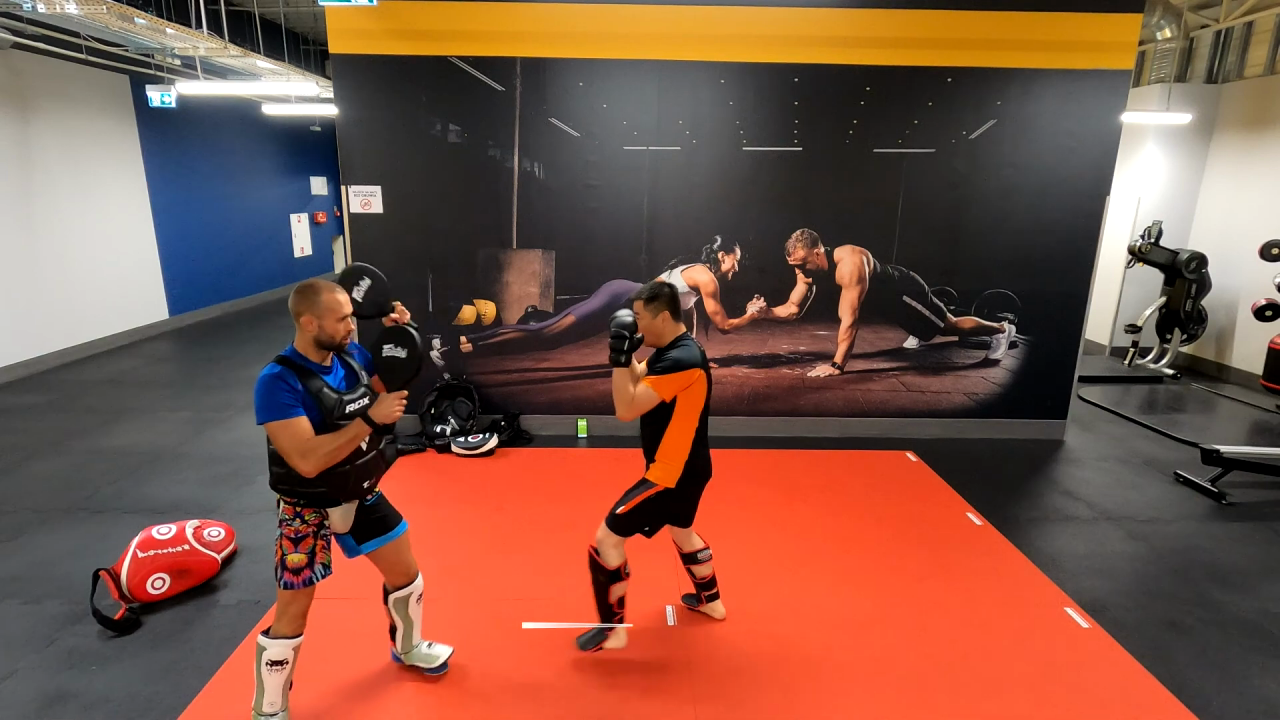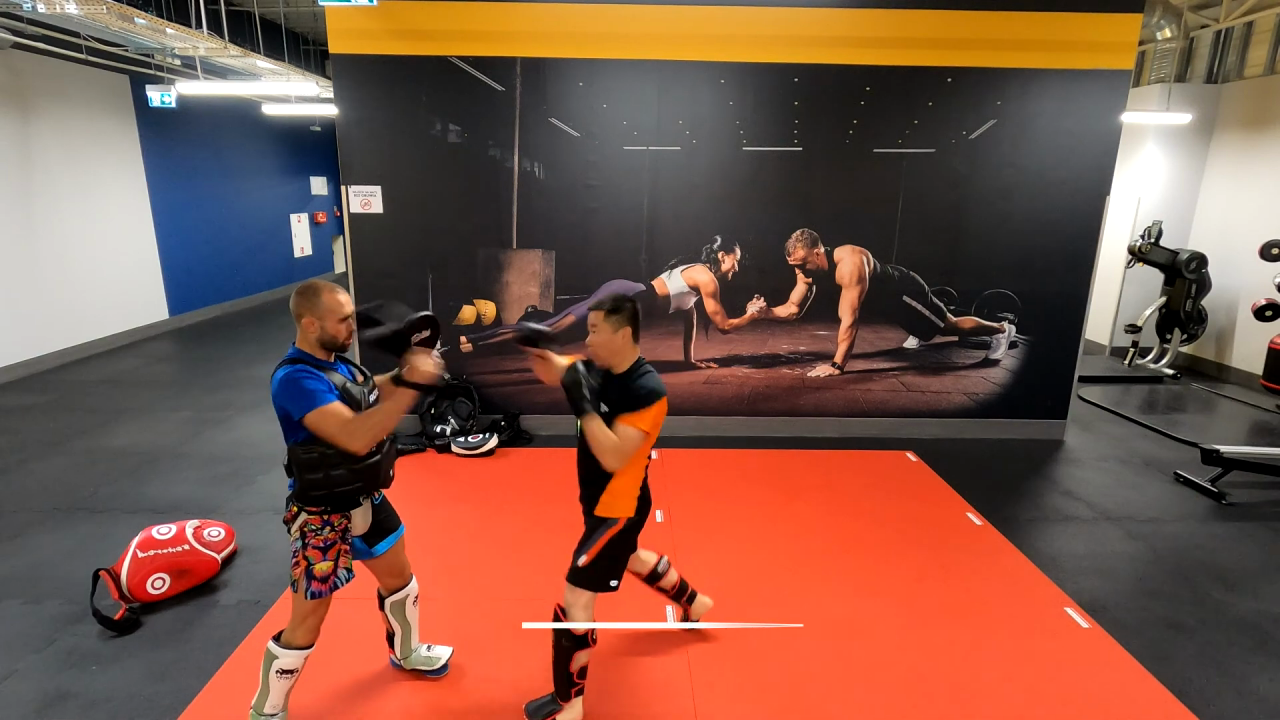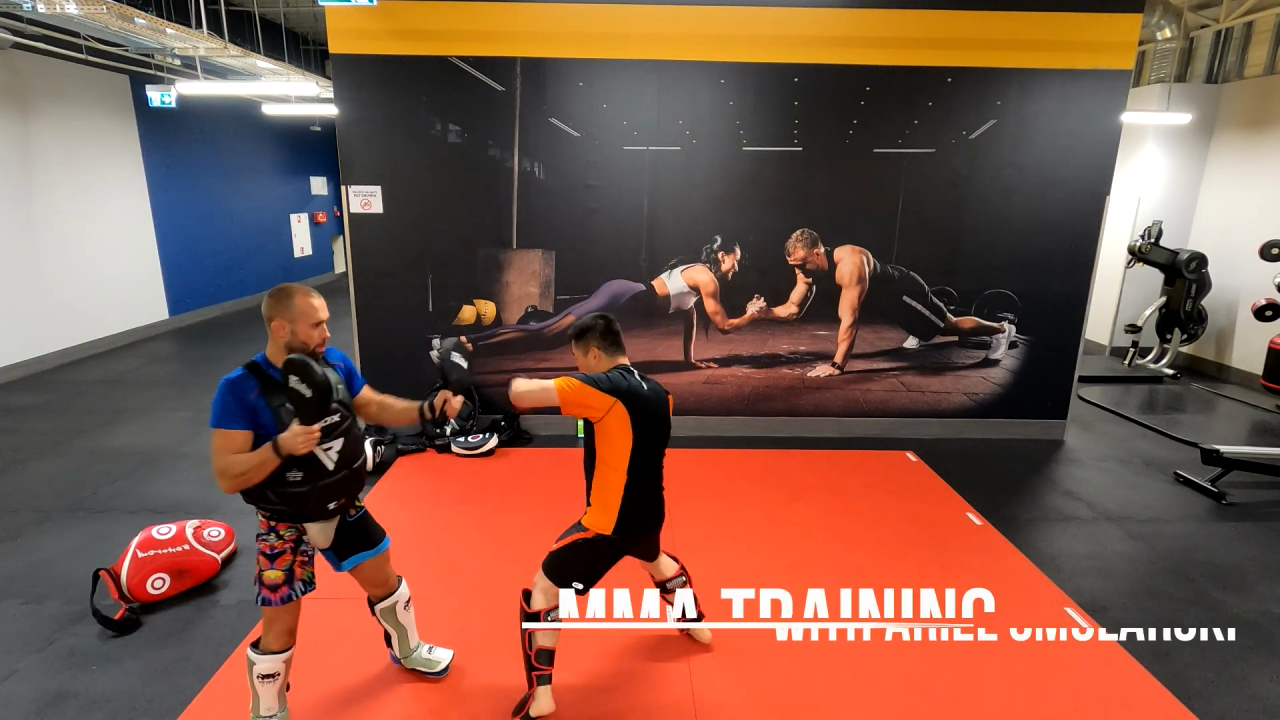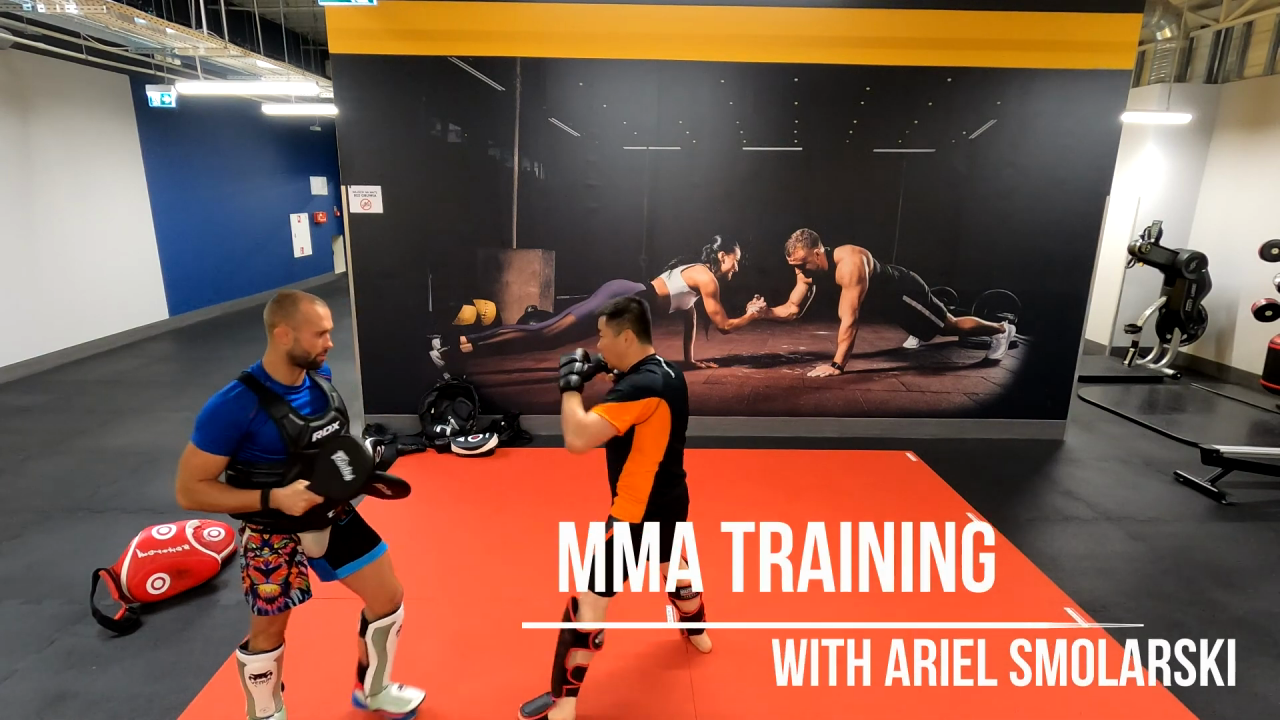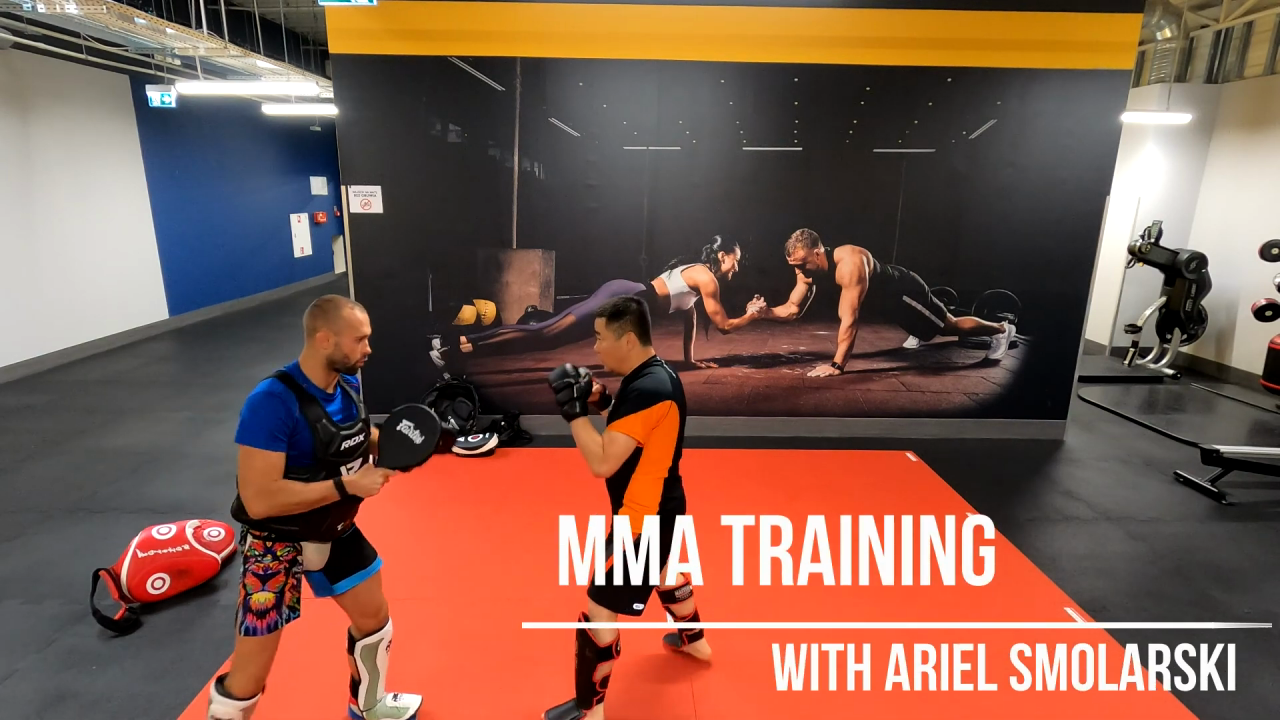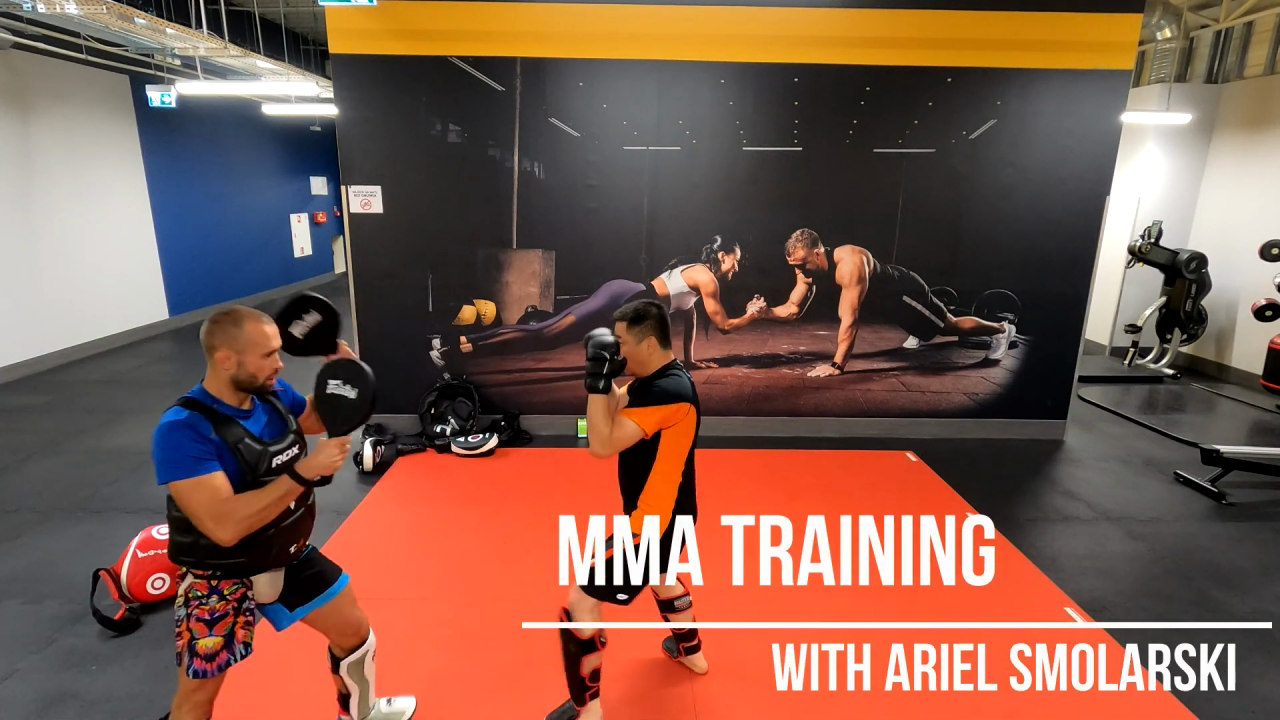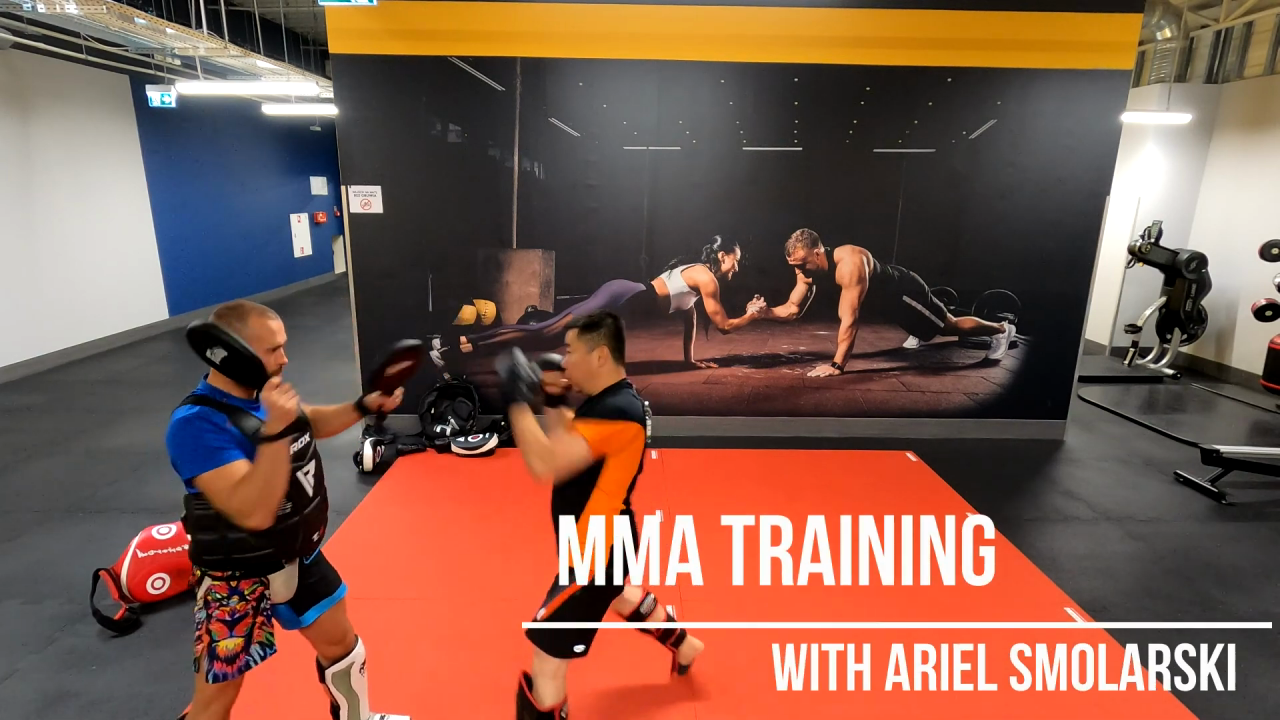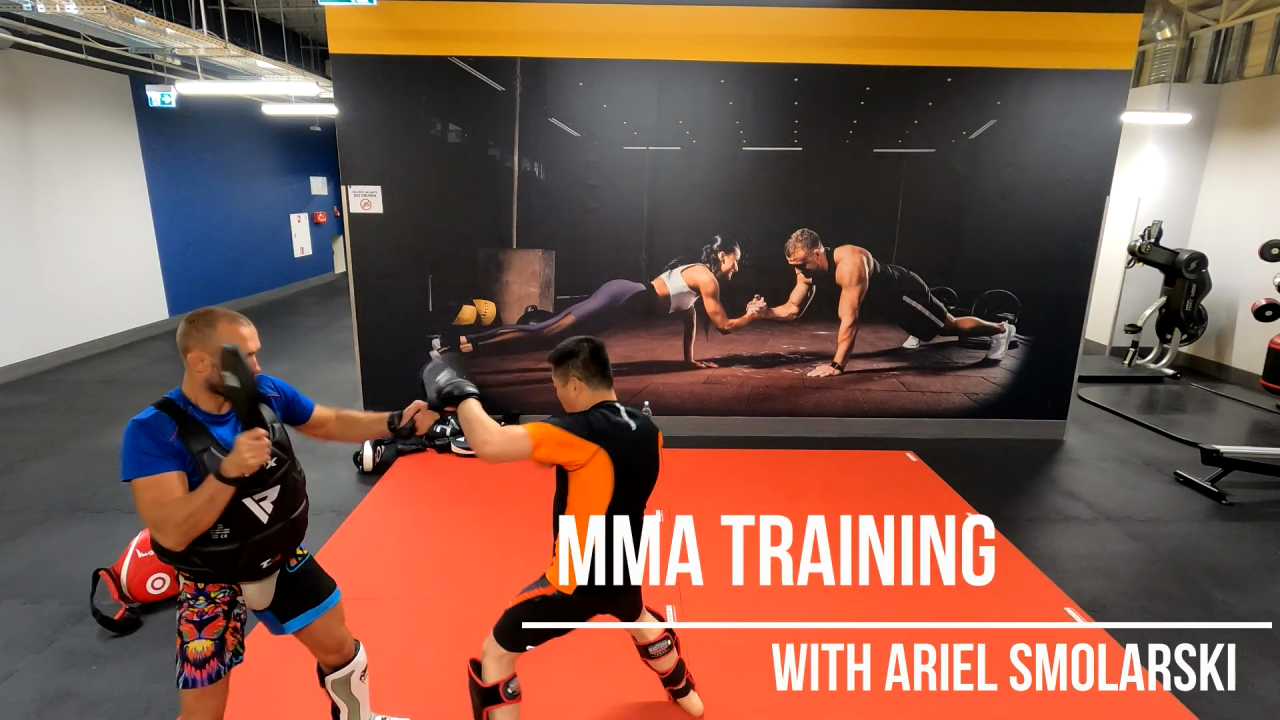
dt=0.4s
person 1, frame 1
left shoulder: (349, 354)
right shoulder: (277, 381)
left elbow: (385, 384)
right elbow: (309, 461)
right wrist: (372, 419)
left hip: (361, 496)
right hip: (308, 512)
left knee: (405, 571)
right knee: (291, 616)
left ankle: (408, 646)
person 1, frame 2
left shoulder: (336, 357)
right shoulder: (295, 379)
left elbow: (369, 394)
right elbow: (358, 438)
left wrist: (402, 375)
right wrist: (415, 384)
left hip: (365, 499)
right hip: (322, 517)
left knee: (398, 576)
right knee: (305, 627)
left ankle: (406, 651)
person 1, frame 3
left shoulder: (333, 363)
right shoulder: (239, 389)
left elbow: (376, 408)
right elbow: (229, 477)
left wrist: (428, 409)
right wrist: (281, 446)
left hip: (343, 509)
right hip: (285, 525)
left knee: (385, 583)
right knee: (279, 633)
left ankle: (407, 650)
person 1, frame 4
left shoulder: (319, 375)
right shoulder: (234, 405)
right elbow: (189, 491)
right wrist: (272, 498)
left hip: (334, 517)
right hip: (275, 536)
left knee: (388, 598)
right knee: (268, 636)
person 1, frame 5
left shoulder: (346, 384)
right shoulder: (272, 402)
right elbow: (260, 500)
right wrist: (347, 485)
left hip: (335, 532)
right hip: (276, 545)
left knee: (374, 617)
right knee: (250, 673)
person 1, frame 6
left shoulder: (271, 393)
right shoulder: (181, 430)
left elbow: (316, 419)
right elbow: (226, 526)
right wrist: (304, 472)
left hip: (289, 557)
right hip: (221, 579)
left knee: (354, 630)
person 1, frame 7
left shoulder: (266, 387)
right shoulder: (195, 424)
left elbow: (308, 426)
right elbow: (256, 513)
left wrist: (366, 405)
right wrist: (275, 431)
left hip: (296, 558)
right hip: (236, 580)
left knee: (341, 644)
person 1, frame 8
left shoulder: (264, 391)
right shoulder: (151, 432)
left elbow: (327, 422)
right elbow: (172, 533)
left wrist: (397, 423)
right wrist: (229, 472)
left hip: (283, 563)
right hip: (214, 585)
left knee: (339, 649)
person 2, frame 1
left shoulder: (681, 361)
right shoulder: (674, 349)
left elbow: (626, 409)
right elbow: (637, 380)
left wrist: (619, 352)
right wrist: (626, 352)
left hip: (672, 474)
right hip: (688, 468)
left knee: (607, 538)
right knee: (681, 529)
left ankle: (613, 627)
right ankle: (710, 598)
person 2, frame 2
left shoulder: (647, 390)
right shoulder: (598, 367)
left elbow: (614, 460)
right elbow: (553, 373)
left wrist: (586, 409)
right wrist: (538, 348)
left hip: (617, 507)
right hip: (608, 502)
left knee: (575, 597)
right knee: (630, 558)
right ankle: (692, 603)
person 2, frame 3
left shoulder: (601, 387)
right shoulder: (657, 391)
left elbow: (521, 395)
left wrist: (523, 379)
left hip: (610, 521)
right hip: (651, 511)
left knee: (541, 590)
right knee: (654, 559)
right ankle: (696, 623)
person 2, frame 4
left shoulder: (640, 386)
right shoulder: (669, 374)
left elbow: (578, 439)
left wrist: (571, 383)
right wrist: (606, 372)
left hip: (638, 512)
right hip: (672, 502)
left knee: (587, 598)
right knee: (671, 562)
right ankle: (697, 631)
person 2, frame 5
left shoulder: (647, 389)
right shoulder: (656, 375)
left elbow: (602, 463)
left wrist: (574, 409)
right wrist: (603, 403)
left hip: (643, 518)
right hip: (663, 508)
left knee: (599, 610)
right knee: (664, 571)
right ankle: (694, 639)
person 2, frame 6
left shoulder: (668, 391)
right shoulder: (660, 376)
left elbow: (602, 444)
right elbow: (619, 409)
left wrist: (597, 380)
right wrist: (607, 378)
left hip: (653, 519)
right hip: (669, 511)
left knee: (582, 604)
right knee: (660, 576)
right ankle: (690, 650)
person 2, frame 7
left shoulder: (615, 412)
right shoulder: (606, 398)
left elbow: (546, 465)
right elbow: (563, 442)
left wrist: (518, 400)
right wrist: (552, 400)
right hip: (611, 540)
left knee: (547, 663)
right knee: (617, 594)
right ankle: (682, 644)
person 2, frame 8
left shoulder: (580, 429)
right shoulder: (646, 428)
left elbow: (489, 445)
left wrist: (460, 392)
left hip: (577, 577)
right hip: (628, 565)
left knee: (492, 657)
right knee: (636, 616)
person 3, frame 1
left shoulder: (693, 271)
right shoulder: (707, 278)
left elbow: (687, 314)
right elbow: (723, 325)
right wrist: (751, 314)
left hip: (619, 295)
right hip: (621, 300)
left knee: (543, 333)
right knee: (544, 336)
left ankle: (463, 342)
right ankle: (457, 349)
person 3, frame 2
left shoulder: (694, 272)
right shoulder: (708, 278)
left elbow: (690, 315)
right elbow: (724, 325)
left wrist: (691, 360)
right wrist: (752, 314)
left hip: (622, 296)
left knee: (546, 332)
left ankle: (467, 341)
right ankle: (467, 345)
person 3, frame 3
left shoulder: (689, 274)
right shoulder: (706, 279)
left elbow: (688, 316)
right elbow: (724, 325)
left wrist: (691, 359)
right wrist: (751, 315)
left hip: (620, 294)
right hip: (622, 300)
left knee: (542, 333)
right knee: (544, 335)
left ankle: (465, 343)
right ankle: (466, 346)
person 3, frame 4
left shoulder: (695, 272)
right shoulder: (707, 278)
left elbow: (690, 316)
right elbow: (724, 325)
left wrist: (690, 359)
right wrist: (751, 314)
left hip: (621, 295)
right hip: (623, 300)
left knee: (545, 335)
right knee: (545, 336)
left ankle: (460, 342)
right ankle: (458, 347)
person 3, frame 5
left shoulder: (694, 272)
right shoulder: (707, 278)
left elbow: (689, 317)
right elbow: (723, 325)
left wrist: (690, 359)
right wrist: (751, 314)
left hip: (621, 295)
right hip: (623, 300)
left knee: (545, 333)
right knee: (546, 336)
left ankle: (461, 342)
right ankle: (457, 347)
person 3, frame 6
left shoulder: (695, 271)
right shoulder: (707, 278)
left elbow: (689, 316)
right elbow: (724, 325)
left wrist: (689, 358)
right wrist: (751, 314)
left hip: (622, 295)
right hip: (624, 300)
left knee: (544, 333)
right knee: (546, 336)
left ankle: (460, 342)
right ankle: (458, 347)
person 3, frame 7
left shoulder: (692, 273)
right shoulder: (707, 278)
left elbow: (690, 317)
right elbow: (723, 325)
left wrist: (689, 358)
right wrist: (751, 315)
left hip: (619, 296)
right hip: (622, 301)
left knee: (543, 334)
right knee: (545, 336)
left ankle: (461, 341)
right ankle: (460, 346)
person 3, frame 8
left shoulder: (694, 272)
right shoulder: (707, 278)
left elbow: (689, 316)
right elbow: (723, 325)
left wrist: (690, 358)
right wrist: (751, 315)
left hip: (622, 294)
right hip: (624, 299)
left knee: (546, 332)
right knee: (547, 336)
left ankle: (460, 343)
right ankle: (461, 344)
person 4, frame 1
left shoulder: (850, 264)
right shoulder: (808, 268)
left elbow: (850, 318)
right elbow: (793, 309)
left wrist: (837, 365)
right wrist: (765, 312)
left hip: (904, 289)
right hip: (885, 293)
left knee: (949, 326)
left ankle: (1000, 330)
right ankle: (919, 333)
person 4, frame 2
left shoulder: (849, 263)
right shoulder: (808, 269)
left elbow: (849, 319)
right elbow: (793, 309)
left wrist: (837, 365)
right wrist: (765, 312)
left hip: (904, 290)
right hip: (886, 292)
left knee: (949, 326)
left ankle: (1001, 330)
right ankle: (919, 333)
person 4, frame 3
left shoulder: (849, 264)
right shoulder: (808, 268)
left elbow: (849, 319)
right elbow: (793, 309)
left wrist: (837, 365)
right wrist: (765, 312)
left hip: (904, 290)
right hip: (885, 292)
left knee: (949, 327)
left ankle: (1001, 330)
right ankle: (918, 334)
person 4, frame 4
left shoulder: (850, 264)
right shoulder: (808, 268)
left elbow: (849, 319)
right elbow: (793, 309)
left wrist: (838, 364)
right wrist: (764, 312)
left hip: (904, 290)
right hip: (887, 292)
left knee: (949, 326)
left ankle: (1001, 330)
right ankle: (919, 333)
person 4, frame 5
left shoulder: (849, 264)
right shoulder: (808, 267)
left elbow: (849, 319)
right elbow: (793, 309)
left wrist: (837, 365)
right wrist: (764, 312)
left hip: (904, 290)
right hip: (885, 293)
left knee: (949, 326)
left ankle: (1001, 330)
right ankle: (918, 334)
person 4, frame 6
left shoulder: (850, 264)
right shoulder: (808, 269)
left elbow: (849, 319)
right elbow: (793, 309)
left wrist: (837, 365)
right wrist: (764, 312)
left hip: (904, 290)
right hip: (887, 293)
left knee: (949, 326)
left ankle: (1001, 330)
right ankle: (919, 333)
person 4, frame 7
left shoulder: (849, 264)
right shoulder: (808, 268)
left elbow: (849, 319)
right elbow: (793, 309)
left wrist: (837, 365)
right wrist: (764, 312)
left hip: (904, 290)
right hip: (886, 294)
left knee: (948, 327)
left ankle: (1001, 330)
right ankle: (919, 334)
person 4, frame 8
left shoulder: (850, 263)
right shoulder: (808, 268)
left elbow: (849, 319)
right elbow: (793, 309)
left wrist: (837, 364)
right wrist: (764, 312)
left hip: (904, 290)
right hip: (886, 293)
left knee: (949, 326)
left ankle: (1001, 330)
right ankle: (919, 334)
